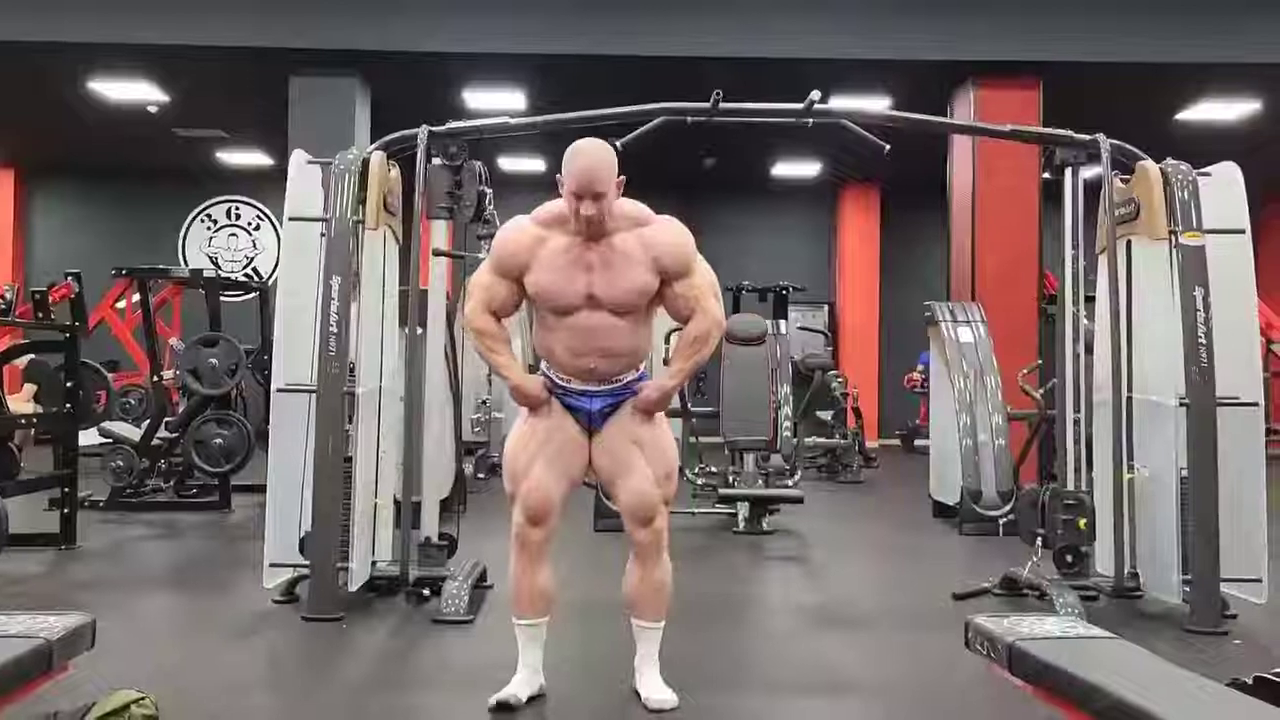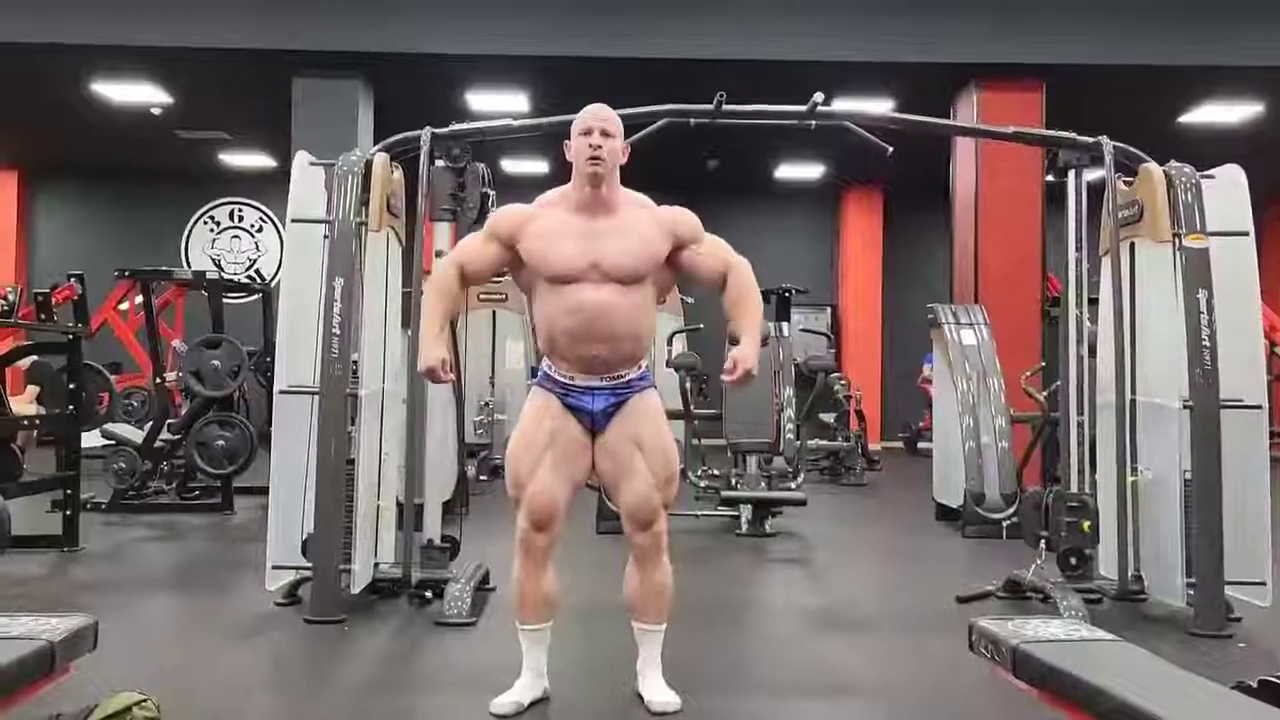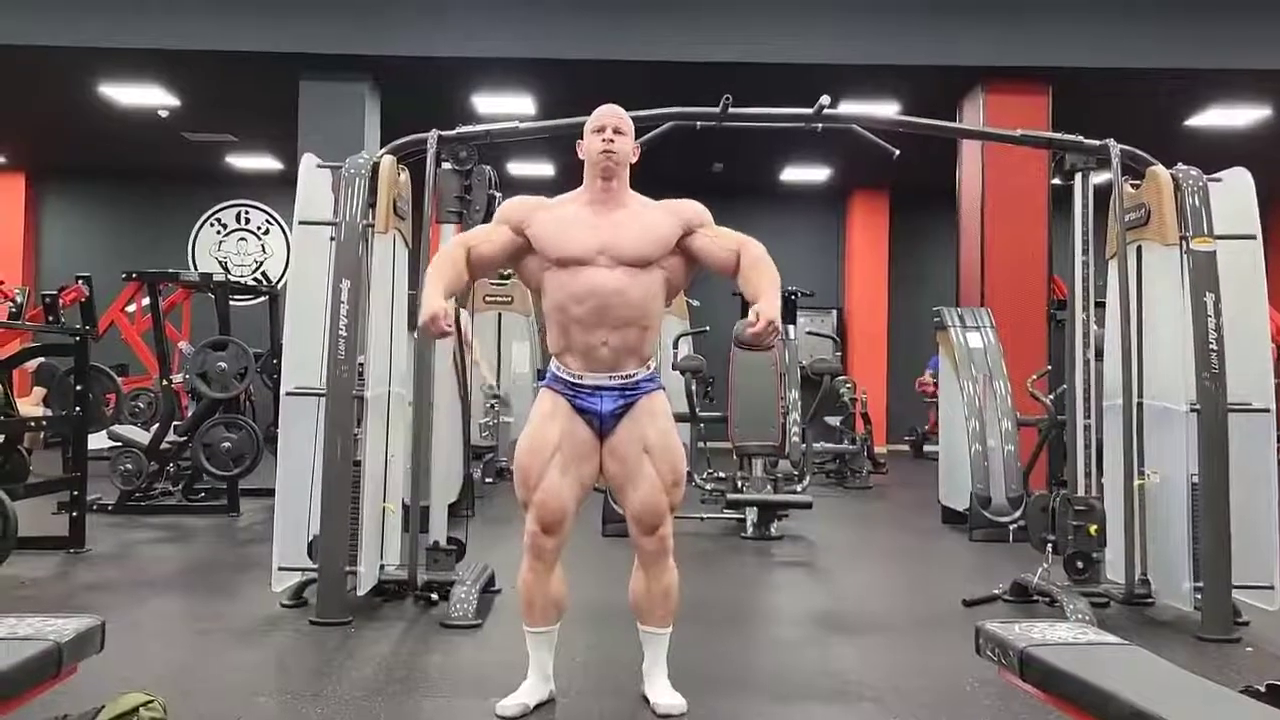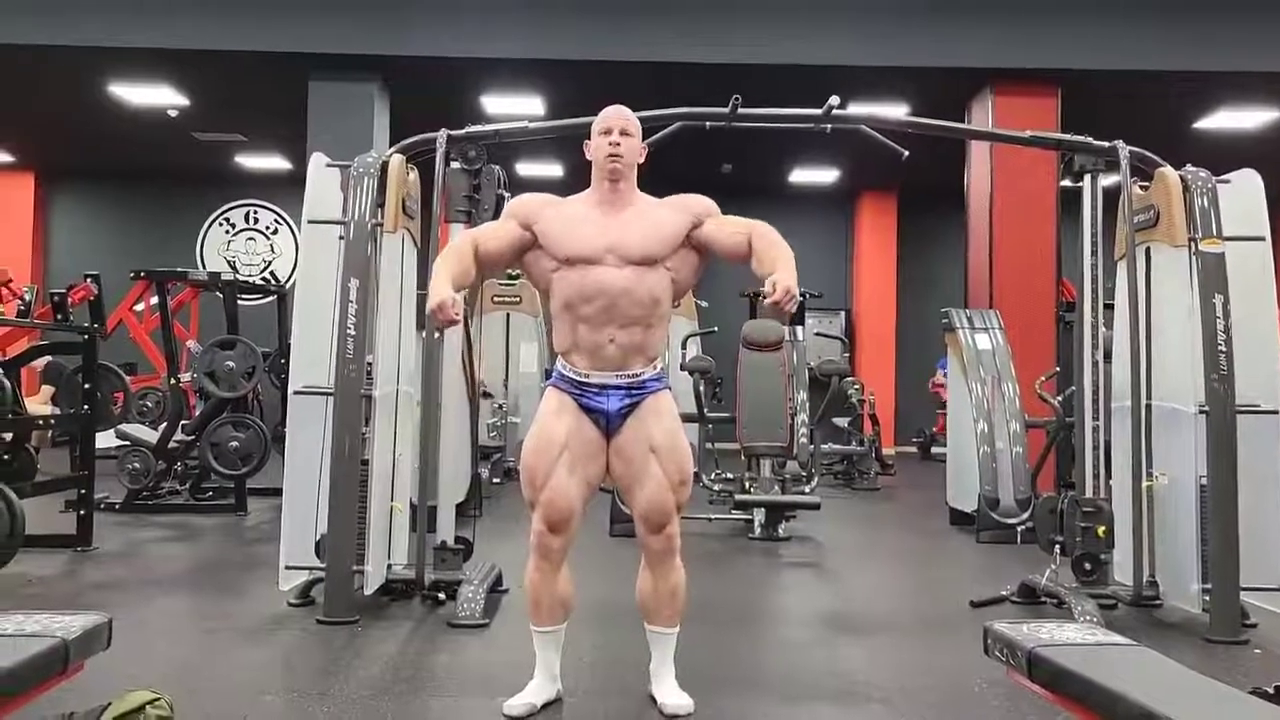
dt=0.7s
person 1, frame 1
left shoulder: (661, 238)
right shoulder: (523, 238)
left elbow: (707, 314)
right elbow: (479, 310)
left wrist: (670, 383)
right wrist: (515, 377)
left hip: (631, 398)
right hip: (552, 397)
left knee: (650, 529)
right knee: (528, 526)
left ankle: (647, 670)
right ankle: (528, 671)
person 1, frame 2
left shoulder: (664, 223)
right shoulder: (524, 221)
left elbow: (732, 272)
right elbow: (454, 269)
left wrist: (748, 340)
right wrist: (432, 337)
left hip: (632, 395)
right hip: (556, 394)
left knee: (650, 533)
right knee: (534, 531)
person 1, frame 3
left shoulder: (674, 217)
right shoulder: (535, 215)
left elbow: (746, 252)
right elbow: (463, 250)
left wrist: (767, 299)
right wrist: (435, 295)
left hip: (639, 395)
right hip: (564, 393)
left knee: (655, 535)
right knee: (541, 534)
person 1, frame 4
left shoulder: (681, 213)
right shoulder: (540, 212)
left elbow: (754, 235)
right elbow: (471, 245)
left wrist: (783, 272)
right wrist: (443, 284)
left hip: (645, 394)
right hip: (569, 393)
left knee: (662, 534)
right knee: (547, 532)
